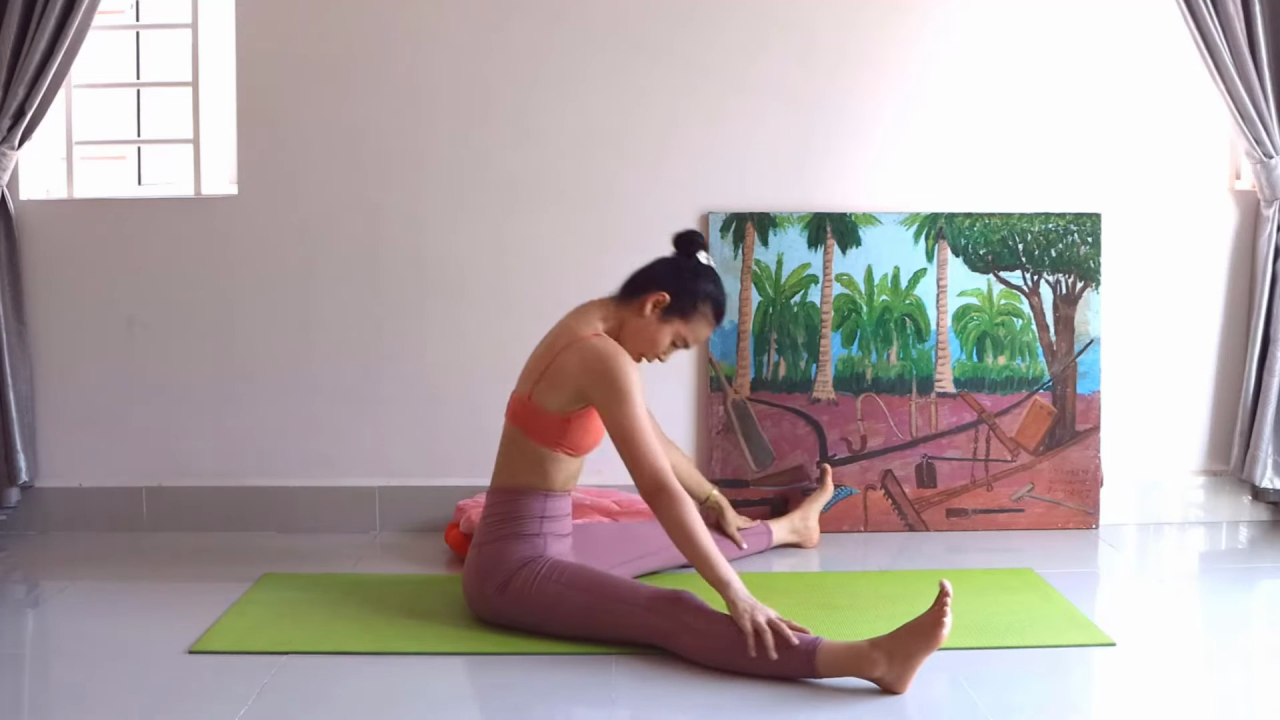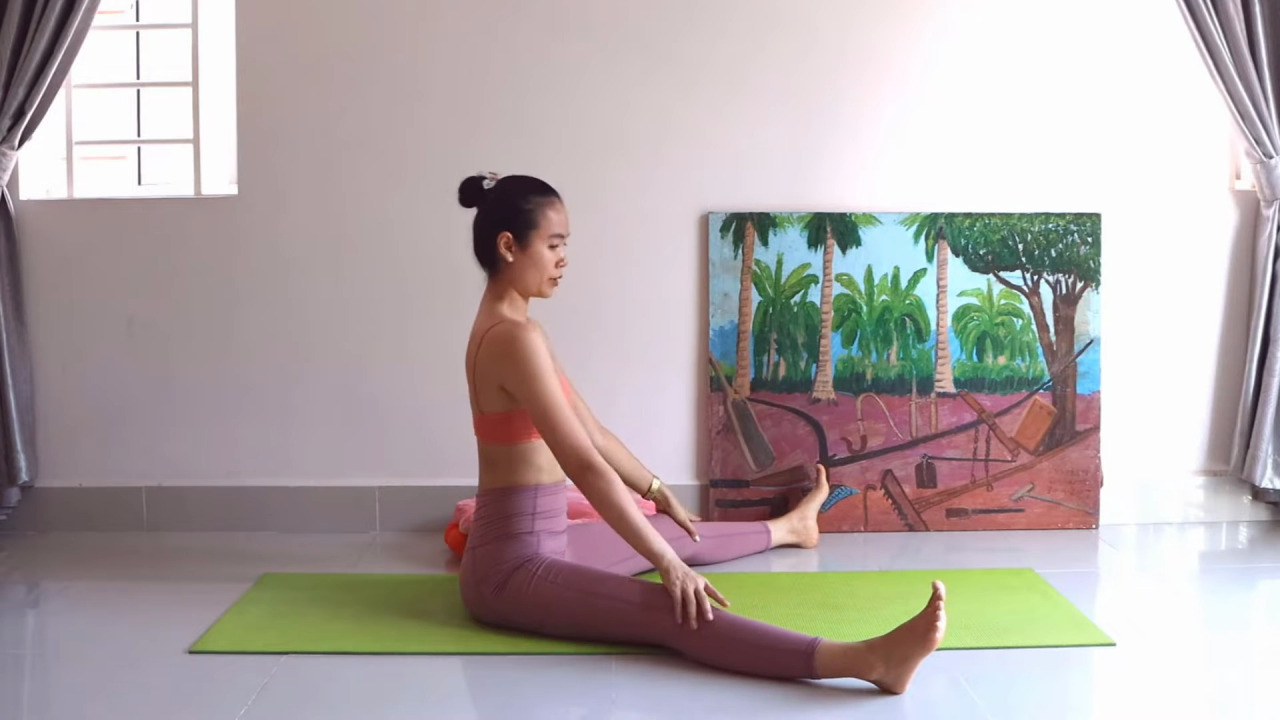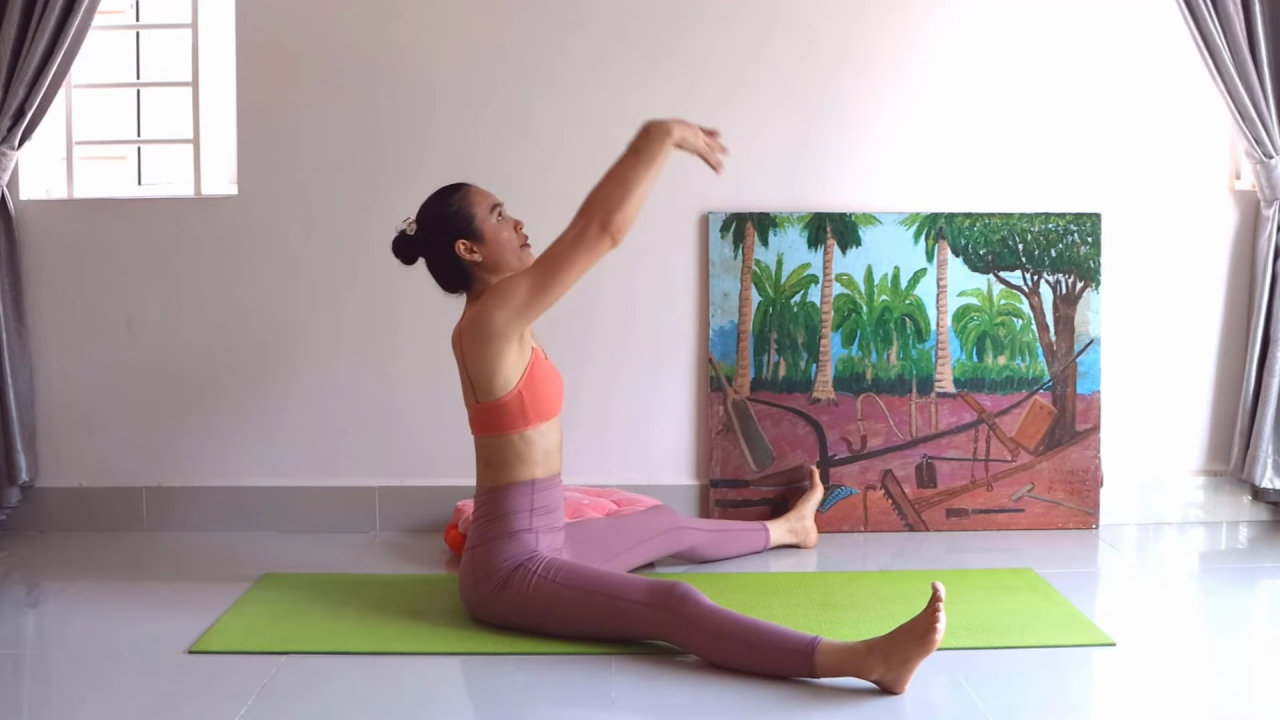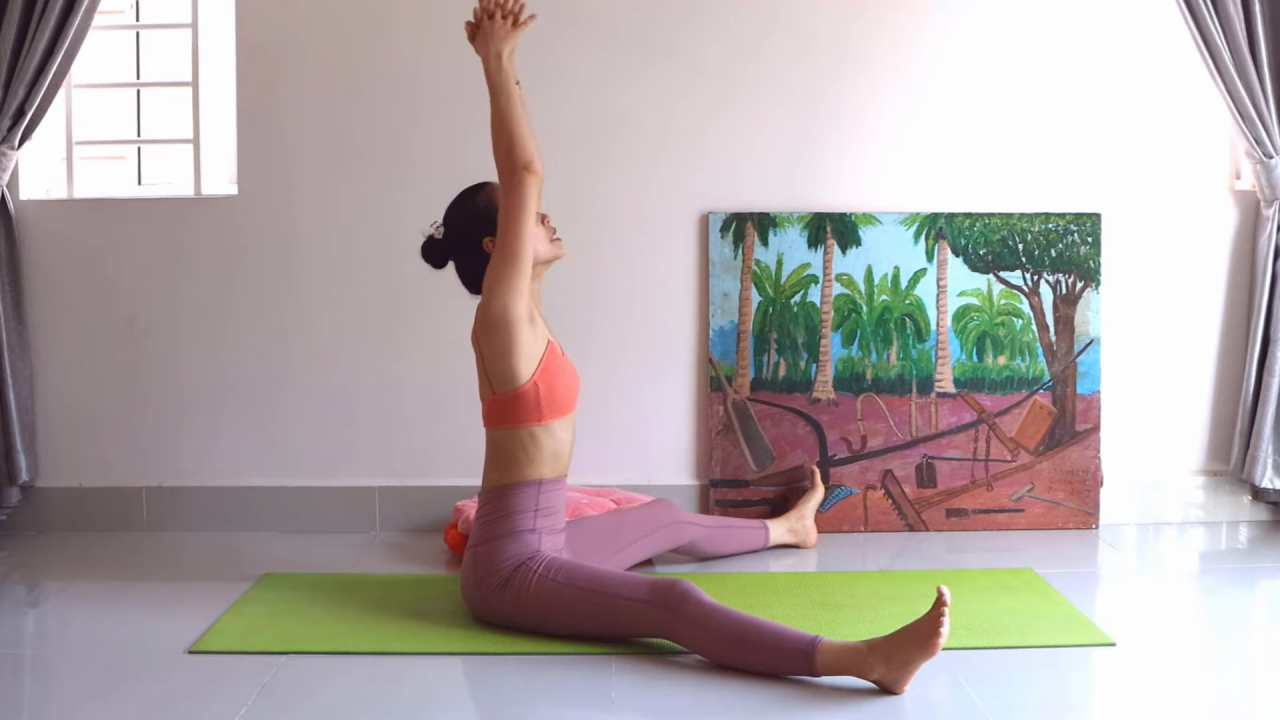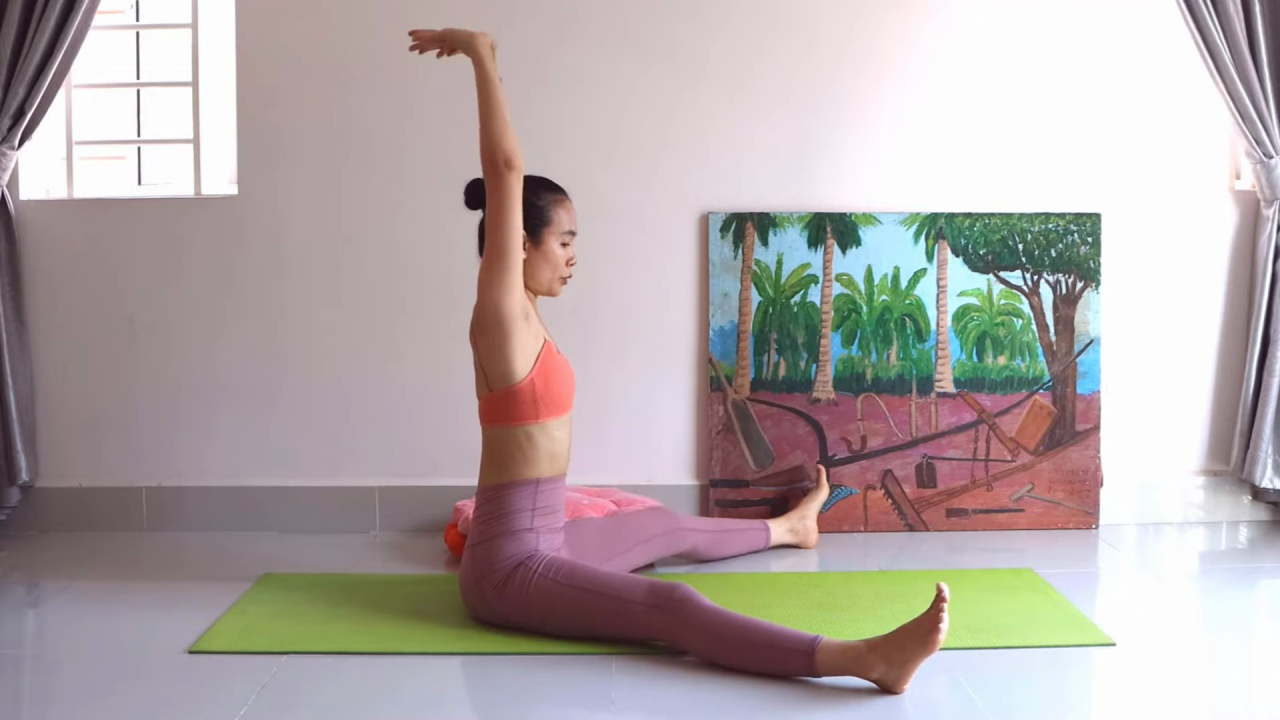
dt=1s
person 1, frame 1
left shoulder: (593, 328)
right shoulder: (603, 360)
left elbow: (652, 441)
right elbow: (660, 490)
left wrist: (714, 501)
right wrist: (736, 595)
left hip: (547, 542)
right hip: (515, 567)
left knee: (675, 538)
right knee: (673, 614)
left ankle: (787, 527)
right ankle: (868, 660)
person 1, frame 2
left shoulder: (509, 326)
right shoulder: (513, 338)
left elbow: (590, 431)
right elbow: (584, 465)
left wrist: (660, 493)
right wrist: (667, 564)
left hip: (540, 541)
right hip: (511, 567)
left knee: (674, 533)
right knee: (676, 613)
left ankle: (787, 527)
right ankle: (868, 660)
person 1, frame 3
left shoulder: (501, 316)
right shoulder: (490, 319)
left elbow: (591, 230)
right elbow: (603, 231)
left wrist: (654, 144)
right wrist: (655, 139)
left hip: (539, 541)
right hip: (510, 568)
left knee: (664, 527)
right knee: (672, 605)
left ankle: (782, 528)
right ankle: (868, 660)
person 1, frame 4
left shoulder: (519, 313)
right shoulder: (502, 313)
left elbow: (520, 174)
right elbow: (525, 171)
left wrist: (503, 64)
right wrist: (496, 63)
left hip: (538, 540)
right hip: (510, 566)
left knee: (664, 520)
right knee: (673, 604)
left ankle: (784, 528)
right ankle: (867, 659)
person 1, frame 5
left shoulder: (518, 315)
right shoulder: (500, 313)
left elbow: (505, 172)
right elbow: (505, 172)
right wrist: (481, 57)
left hip: (539, 540)
right hip: (509, 564)
left knee: (667, 527)
right knee: (673, 607)
left ankle: (784, 528)
right ankle: (866, 659)
